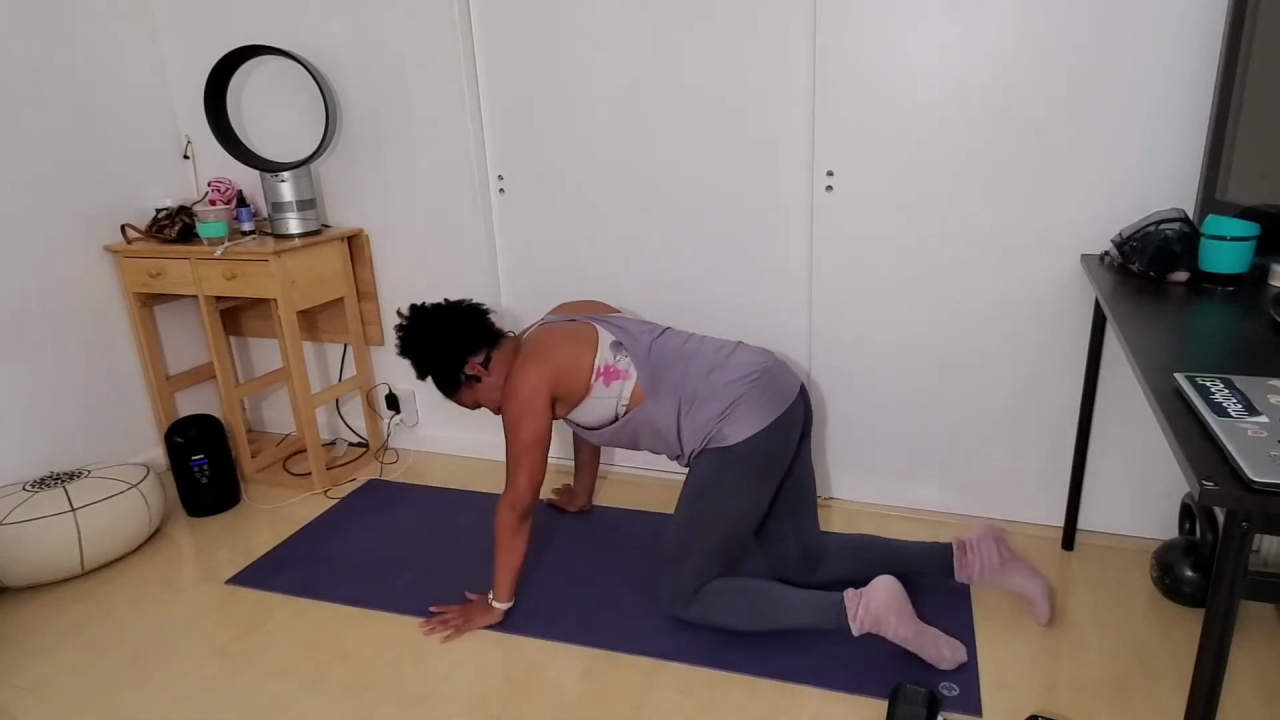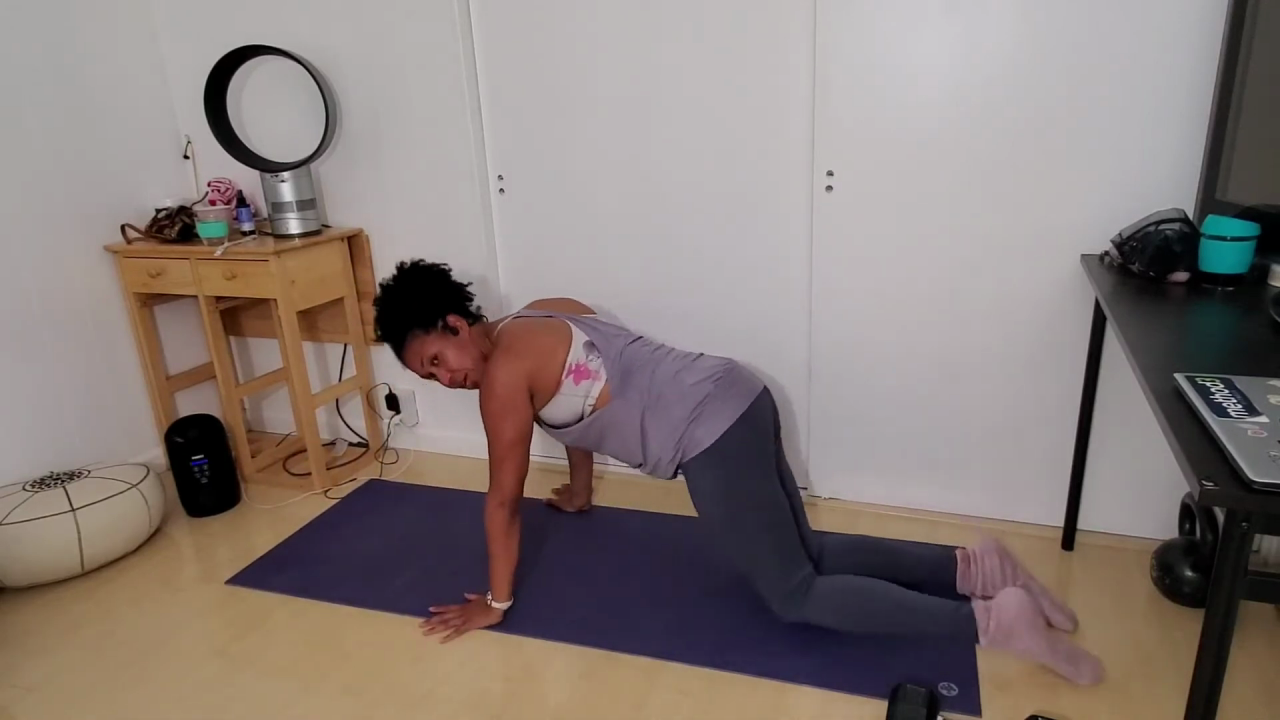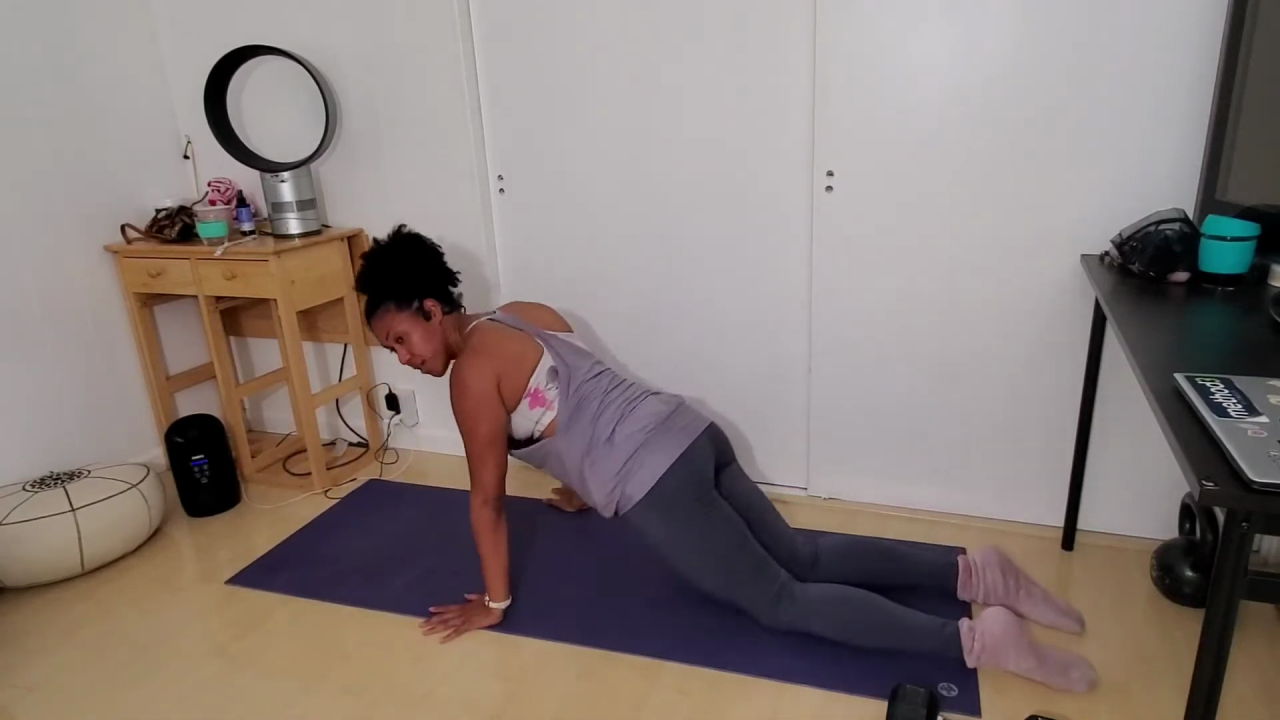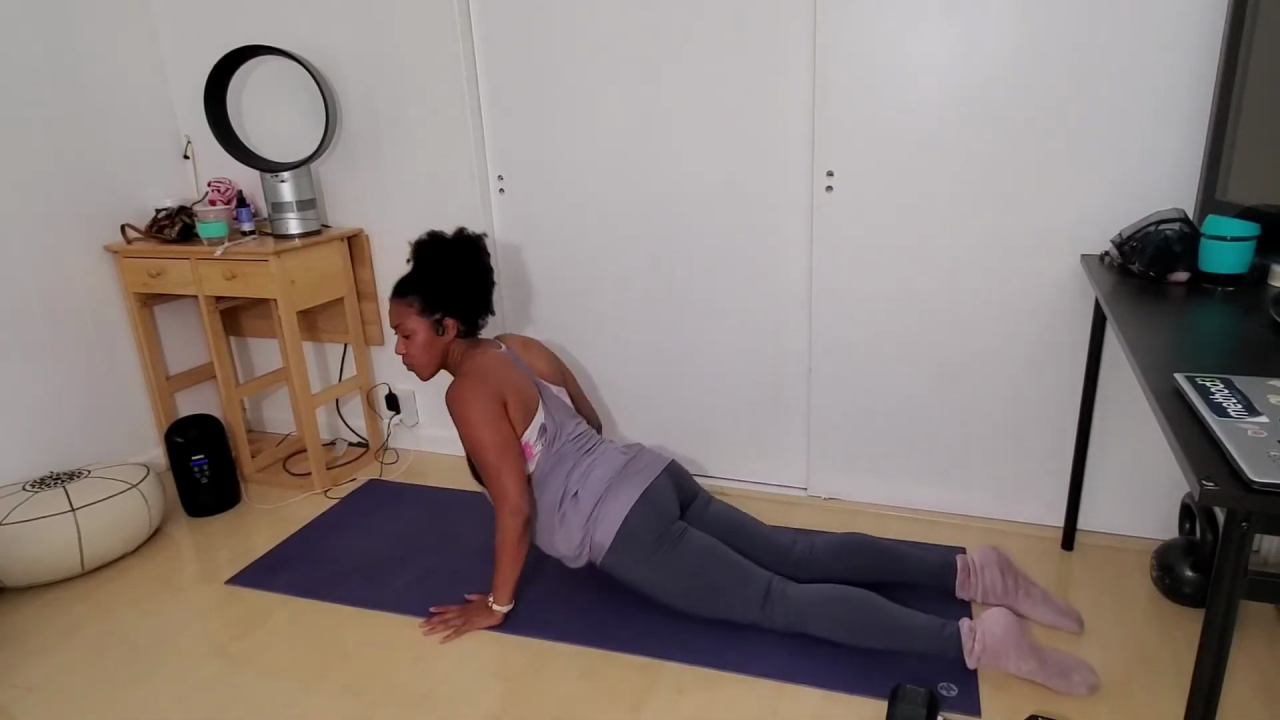
dt=0.4s
person 1, frame 1
left shoulder: (524, 376)
right shoulder: (564, 323)
left elbow: (517, 504)
left wrist: (496, 603)
right wrist: (580, 494)
left hip: (744, 425)
right hip: (775, 392)
left knee: (685, 595)
right knee: (799, 562)
left ankle: (863, 608)
right ankle: (971, 555)
person 1, frame 2
left shoulder: (503, 369)
right shoulder: (543, 317)
left elbow: (503, 500)
left wrist: (496, 602)
right wrist: (578, 494)
left hip: (712, 435)
right hip: (739, 401)
left knee: (796, 597)
right knee: (806, 559)
left ankle: (994, 618)
right ankle: (973, 566)
person 1, frame 3
left shoulder: (472, 371)
right shoulder: (525, 314)
left elbow: (487, 499)
left wrist: (494, 604)
right wrist: (579, 491)
left hip: (656, 481)
right hip: (689, 434)
left knee: (782, 601)
right knee: (802, 558)
left ankle: (975, 639)
right ankle: (974, 573)
person 1, frame 4
left shoulder: (469, 392)
right shoulder: (522, 348)
left elbow: (514, 509)
left wrist: (495, 605)
left hip: (624, 530)
right hip: (652, 477)
left knee: (779, 603)
right knee: (801, 556)
left ankle: (975, 639)
right ankle: (971, 573)
